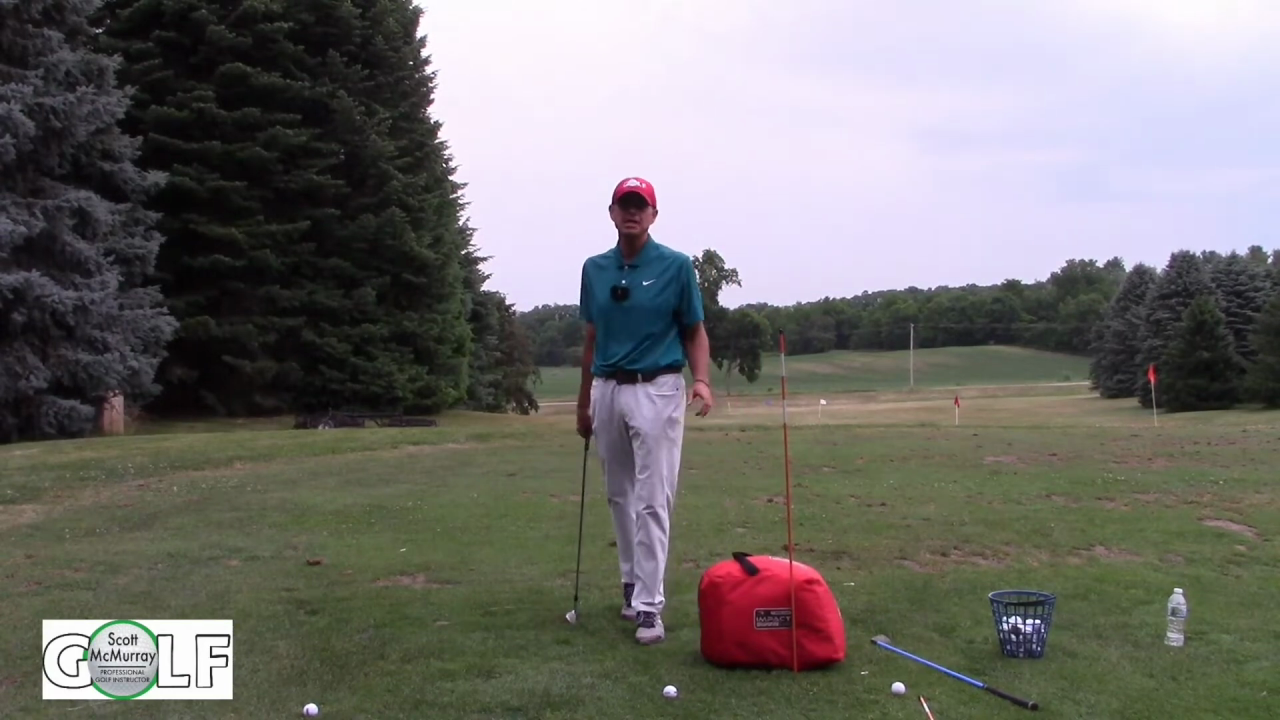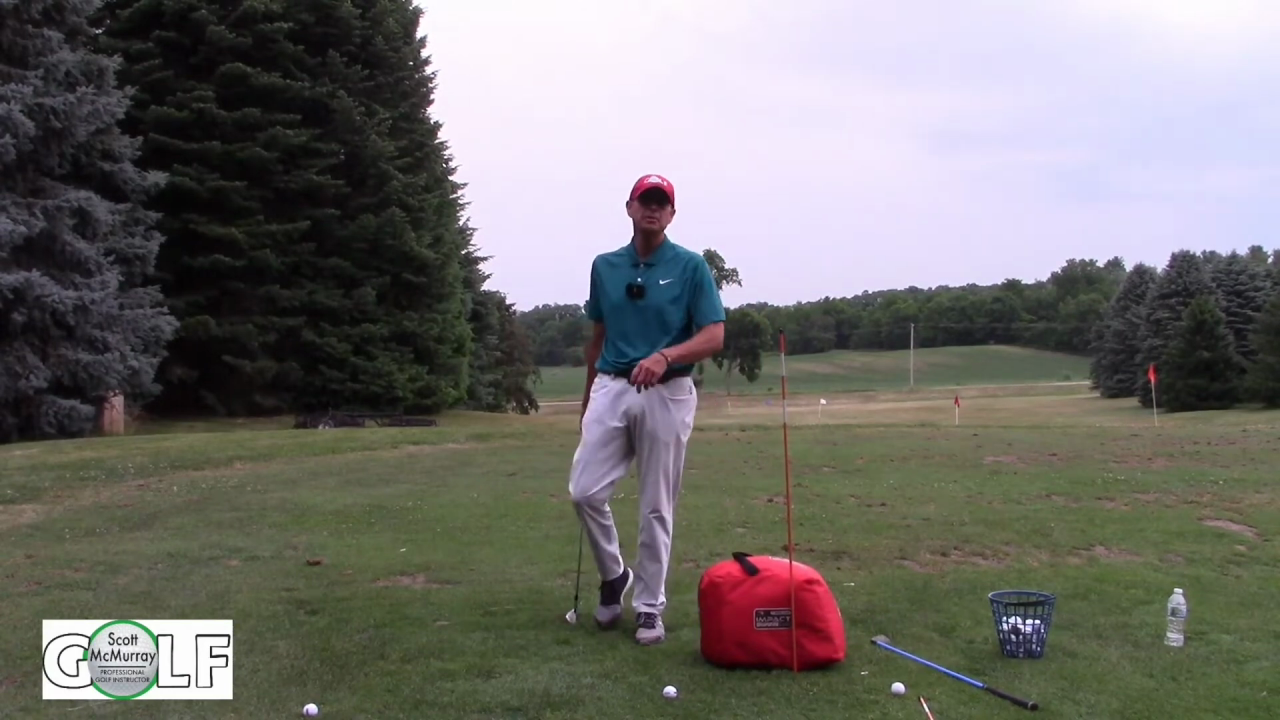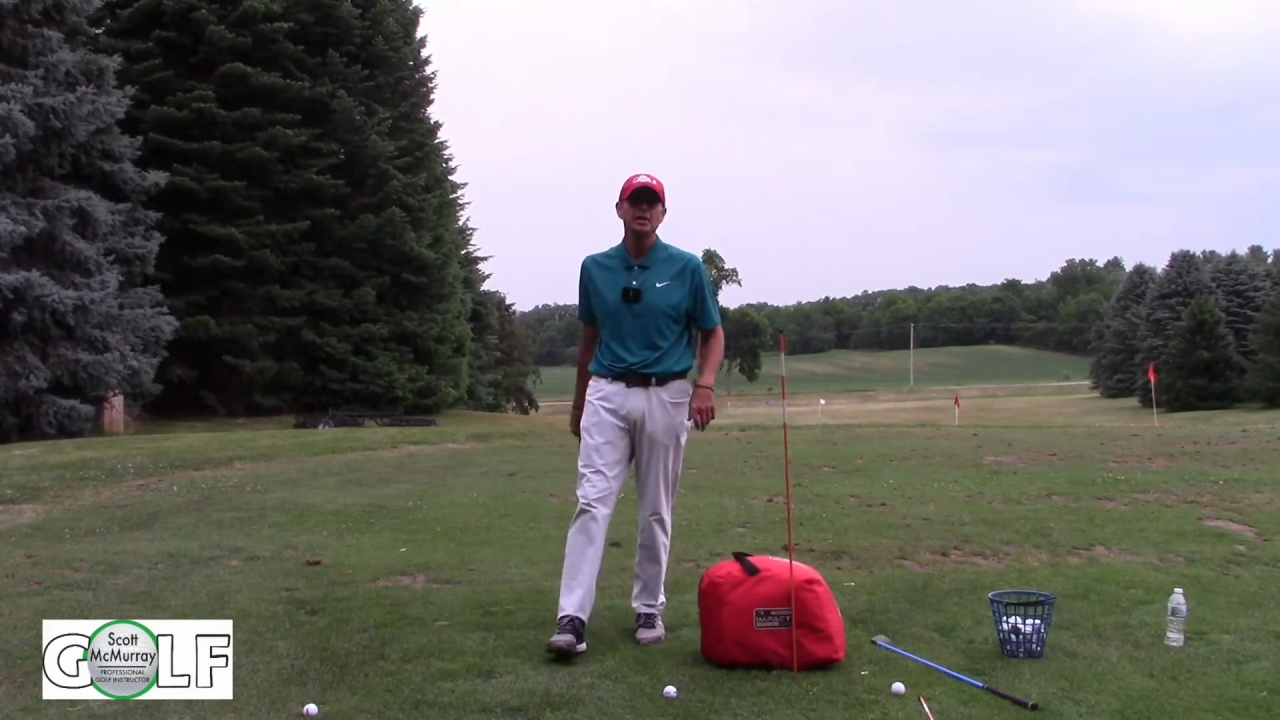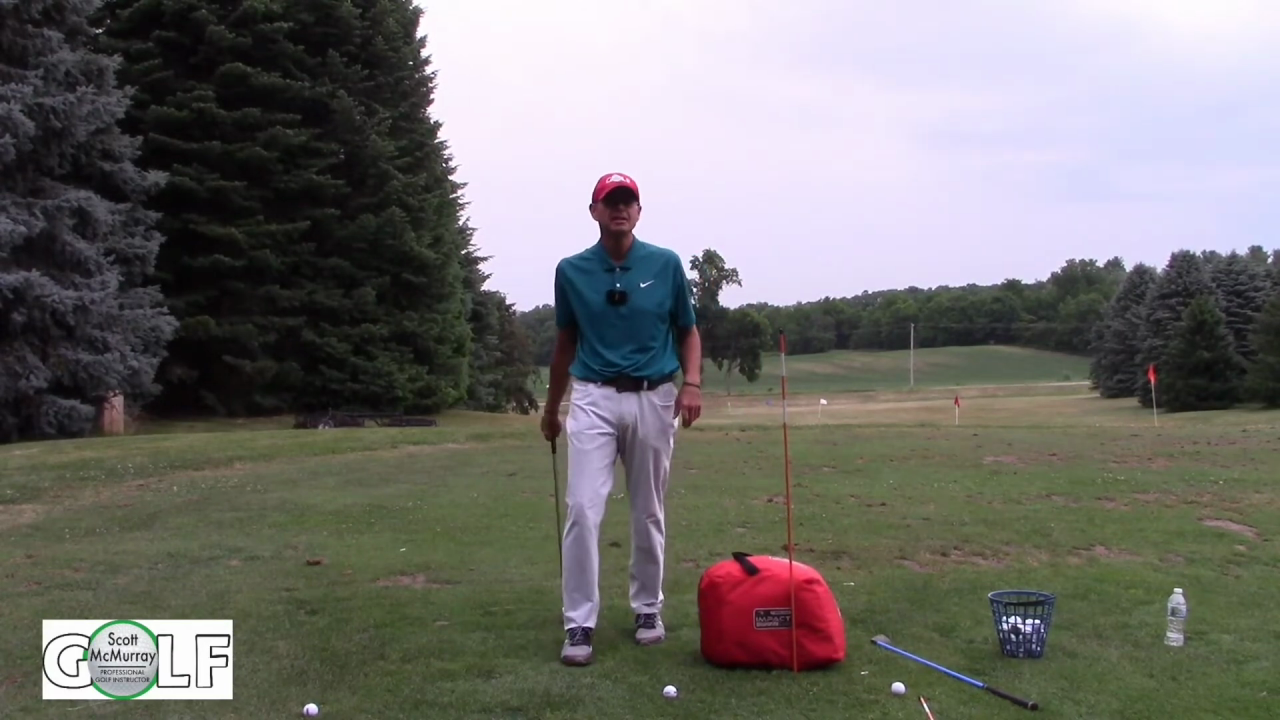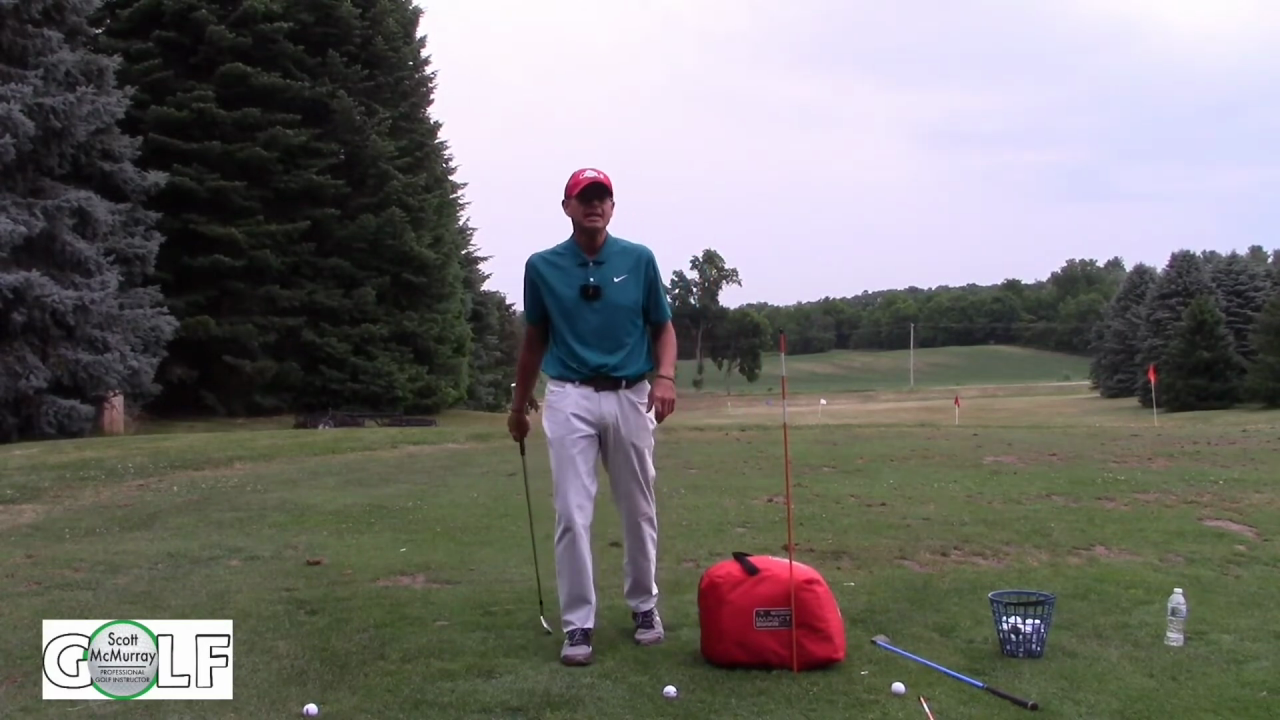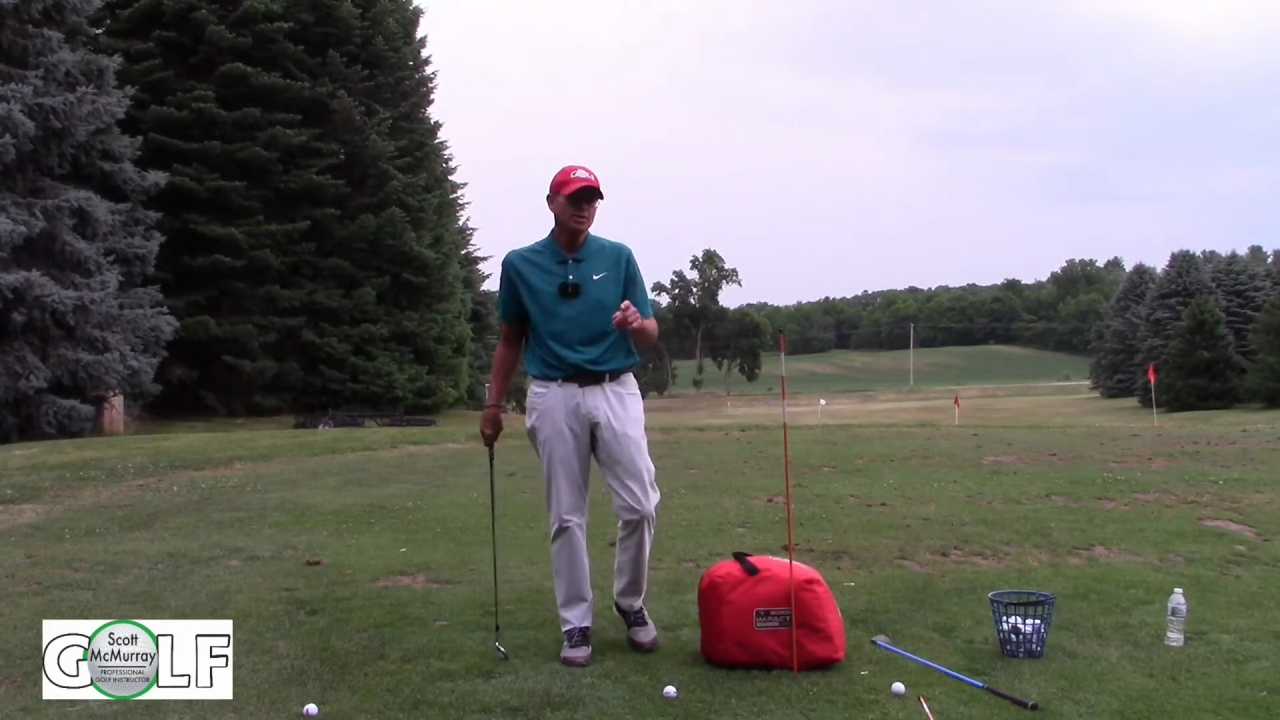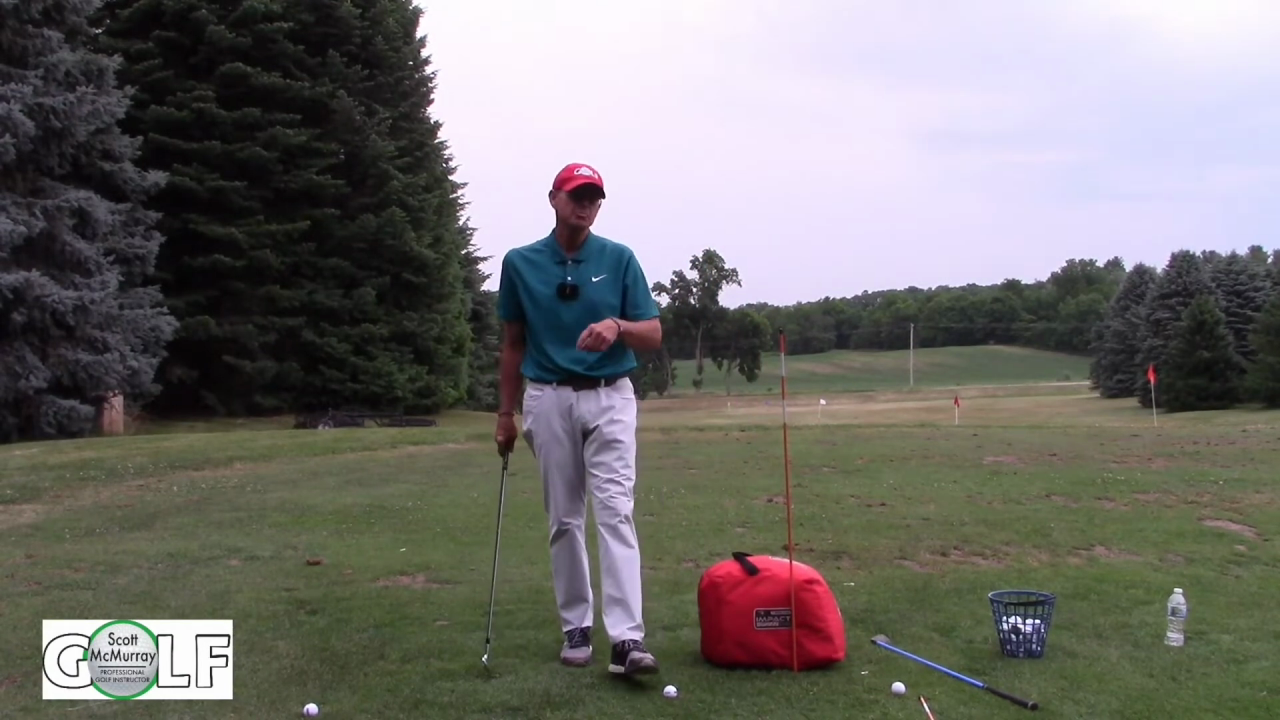
dt=0.4s
person 1, frame 1
left shoulder: (676, 265)
right shoulder: (593, 268)
left elbow: (695, 333)
left wrist: (701, 381)
right wrist: (584, 401)
left hip: (656, 391)
right hip: (608, 391)
left knee: (651, 502)
right knee: (620, 498)
left ankle: (648, 606)
right ankle: (632, 582)
person 1, frame 2
left shoulder: (691, 266)
right shoulder: (604, 266)
left elbow: (714, 336)
left wrist: (664, 356)
right wrist: (587, 397)
left hip: (668, 394)
right hip: (611, 389)
left knee: (656, 508)
right knee: (585, 491)
left ankle: (649, 607)
right ankle: (613, 575)
person 1, frame 3
left shoulder: (687, 267)
right shoulder: (594, 268)
left elbow: (712, 334)
left wrist: (704, 385)
right wrist: (578, 403)
left hip: (665, 397)
right hip: (607, 395)
left knee: (655, 511)
right knee: (592, 503)
left ankle: (649, 608)
right ankle: (573, 618)
person 1, frame 4
left shoulder: (666, 265)
right shoulder: (571, 270)
left elbow: (687, 331)
right elbow: (566, 343)
left wrist: (691, 383)
right wrist: (551, 407)
left hip: (653, 400)
right hip: (593, 399)
left knee: (648, 514)
right knee: (583, 511)
left ankle: (647, 607)
right ankle: (579, 623)
person 1, frame 5
left shoulder: (639, 260)
right shoulder: (541, 266)
left elbow: (662, 327)
right elbow: (534, 340)
left wrist: (665, 376)
right wrist: (518, 404)
left hip: (629, 398)
right hip: (569, 400)
left knee: (638, 513)
right knee: (572, 516)
left ankle: (644, 605)
right ankle: (578, 625)
person 1, frame 6
left shoulder: (619, 257)
right shoulder: (519, 263)
left elbow: (651, 329)
right elbow: (510, 340)
left wrist: (638, 324)
right wrist: (493, 404)
left hip: (616, 392)
right hip: (554, 398)
left knee: (639, 504)
right knee: (567, 517)
left ankle: (632, 601)
right ankle: (576, 624)
person 1, frame 7
left shoulder: (620, 258)
right shoulder: (519, 262)
left elbow: (653, 334)
right elbow: (513, 343)
left wrist: (617, 326)
right wrist: (505, 413)
left hip: (610, 398)
right hip: (549, 400)
left knee: (616, 513)
right knee: (564, 520)
left ankle: (626, 637)
right ankle: (576, 625)
